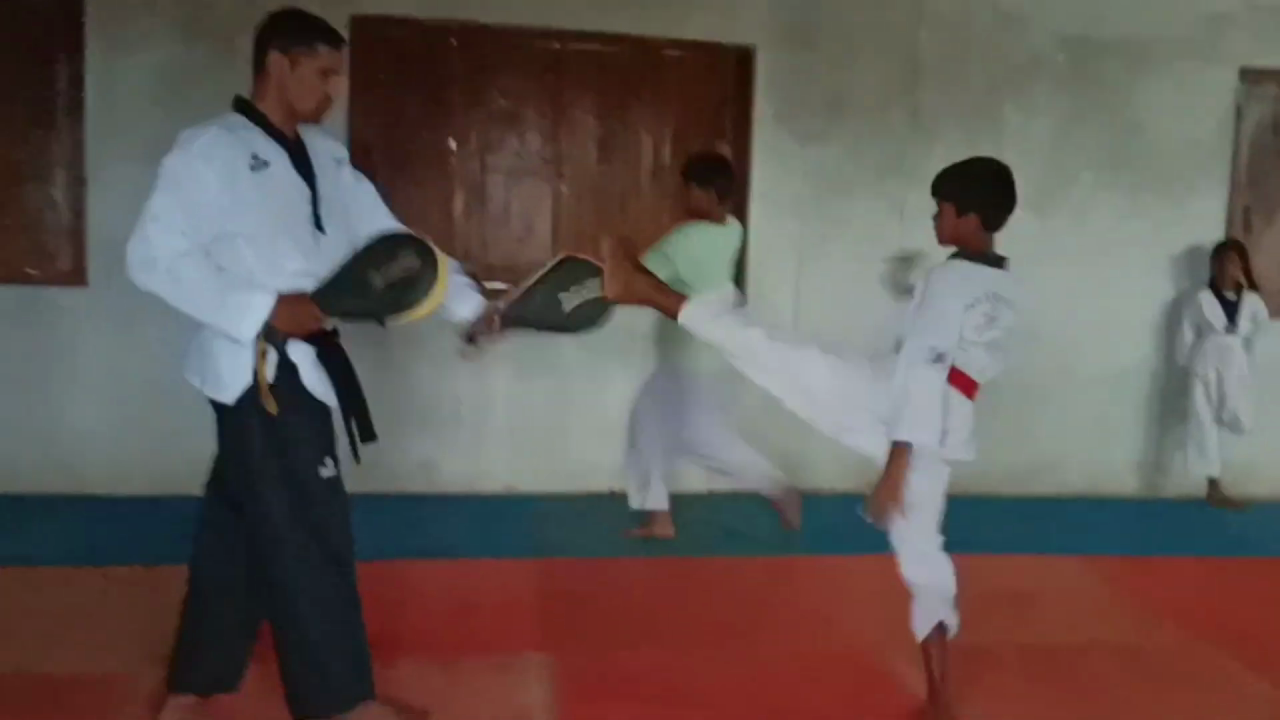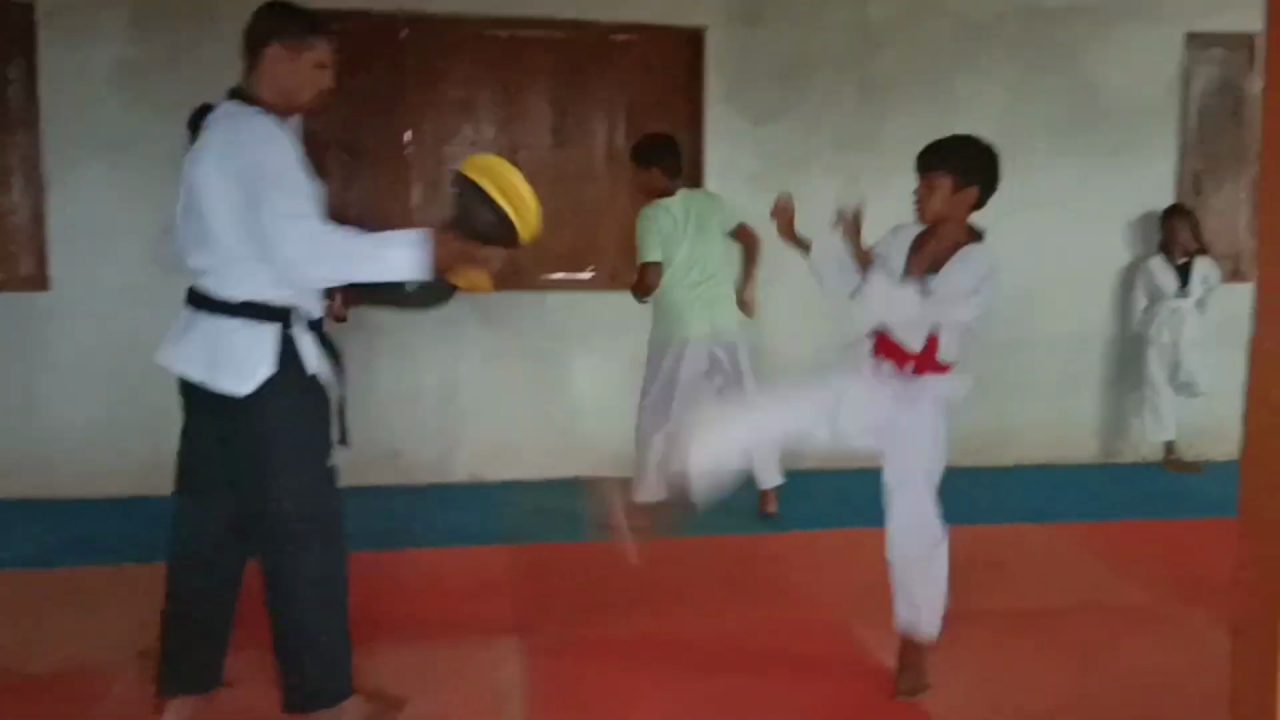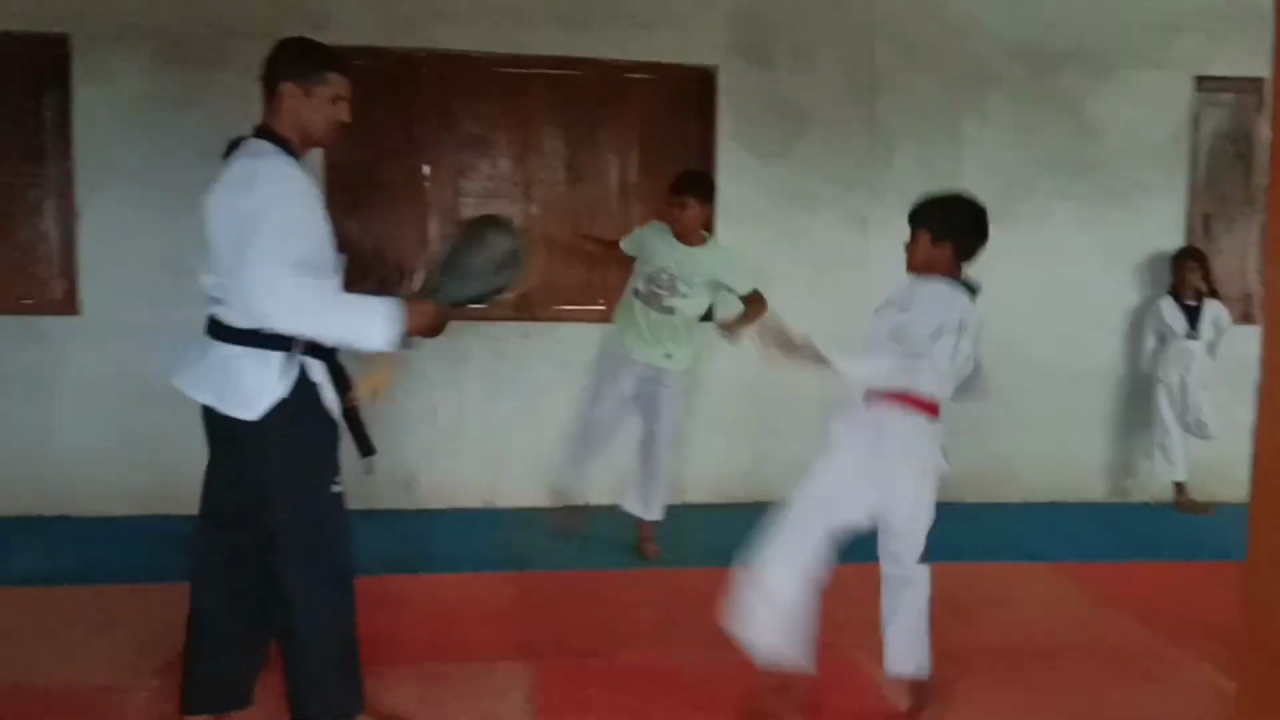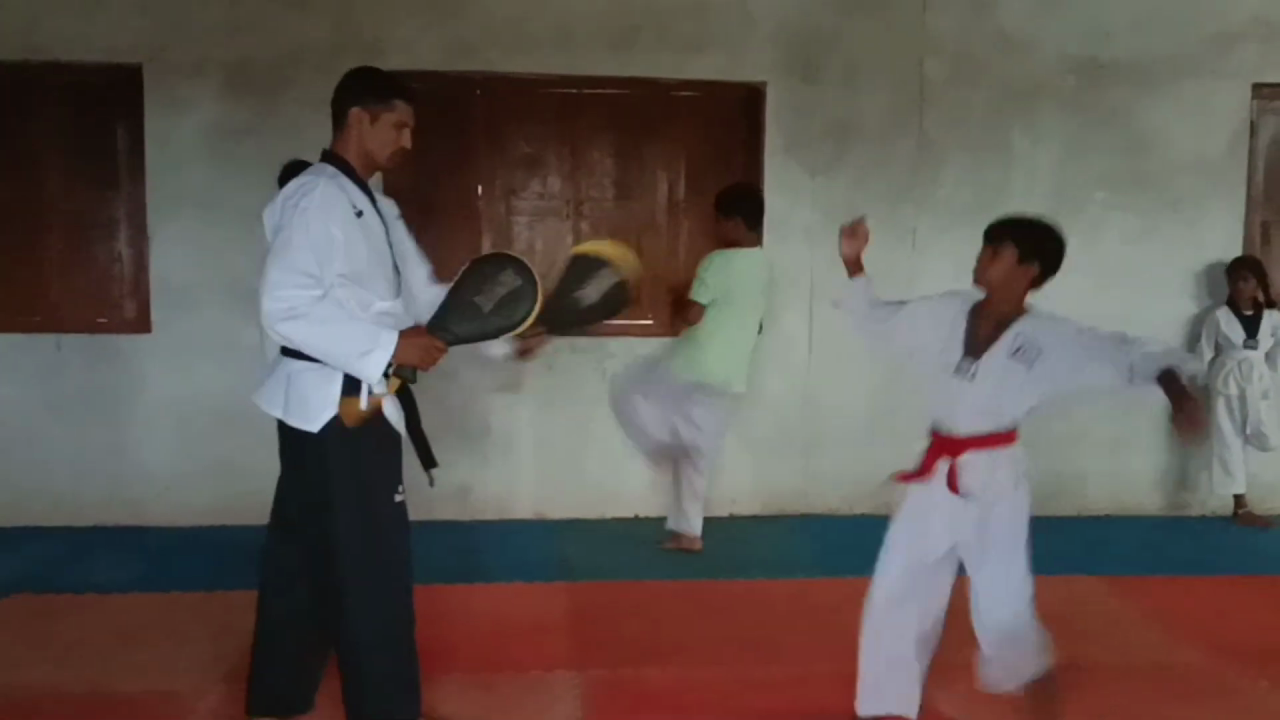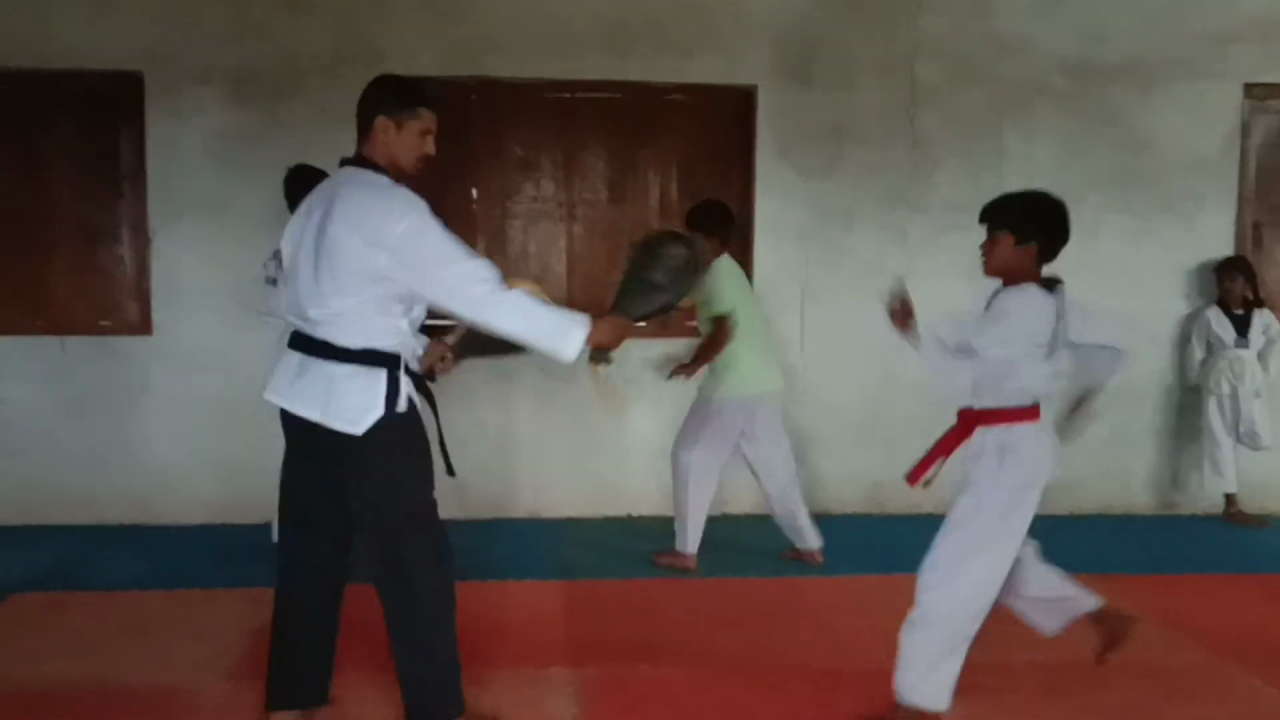
dt=1s
person 1, frame 1
left shoulder: (326, 157)
right shoulder: (209, 150)
left elbow: (387, 240)
right elbow: (153, 257)
left wrist: (469, 303)
right wrist: (262, 310)
left hip: (295, 364)
right hip: (257, 368)
left knee: (240, 524)
right knee: (307, 534)
person 1, frame 2
left shoulder: (220, 132)
right shoulder: (262, 139)
right elbow: (302, 249)
left wrist: (313, 298)
right wrist: (422, 251)
left hip: (214, 347)
right hip: (262, 356)
left knee: (211, 517)
right knee: (302, 526)
person 1, frame 3
left shoulder: (259, 171)
right shoulder: (274, 178)
right elbow: (271, 294)
left wrist: (387, 315)
right wrist: (391, 320)
left hip: (235, 376)
right hip: (272, 385)
left knee: (235, 538)
right knee: (312, 550)
person 1, frame 4
left shoulder: (371, 205)
right shoulder: (317, 198)
left elbow: (421, 292)
right elbow: (287, 307)
right wrist: (390, 347)
left hip: (348, 399)
right hip: (334, 401)
left knee: (302, 552)
right knee: (369, 559)
person 1, frame 5
left shoulder: (321, 201)
right shoulder: (388, 209)
right elbow: (477, 292)
left wrist: (407, 348)
right wrist: (584, 331)
left hip: (307, 389)
right hip: (363, 400)
left knee: (311, 547)
right knee: (412, 558)
person 2, frame 1
left shoulder: (948, 276)
right shoulder: (1006, 288)
left elbow: (925, 366)
left wrist: (894, 463)
left hip: (903, 401)
right hip: (949, 424)
left knee: (766, 349)
right knee: (920, 547)
left ankle: (646, 291)
person 2, frame 2
left shoulder: (978, 267)
right shoulder: (906, 239)
left elbow: (910, 312)
right elbow: (848, 285)
left wrist: (861, 252)
right wrist: (792, 236)
left hip: (919, 399)
right hip: (871, 380)
left knee: (914, 519)
right knee: (772, 413)
left ankle: (914, 644)
person 2, frame 3
left shoulder: (924, 295)
right shoulder: (965, 310)
left elbow: (883, 363)
right elbow: (966, 381)
left wrist: (805, 351)
left hip: (877, 434)
right hip: (921, 443)
left knee: (795, 535)
right knee: (904, 561)
left ankle: (784, 667)
person 2, frame 4
left shoulder: (1047, 337)
right shoulder: (950, 311)
left elbow: (1131, 356)
right elbow: (877, 320)
left wrist: (1179, 392)
right wrist: (853, 266)
left hip: (994, 482)
right hip: (937, 477)
left knee: (1002, 618)
right knee: (895, 598)
left ankle: (1035, 677)
person 2, frame 5
left shoulder: (1024, 303)
right shoulder: (1050, 299)
left elbow: (968, 360)
right elbow: (1104, 353)
left wrist: (910, 329)
right wrist: (1084, 394)
left hip: (1009, 451)
right hip: (1001, 444)
left knee: (951, 574)
right knee: (1006, 561)
right ankle: (1102, 617)
person 3, frame 1
left shoulder: (685, 236)
right shoulder: (731, 229)
left hip: (692, 351)
right hip: (686, 349)
left knee: (701, 438)
right knee: (644, 424)
left ankle: (777, 488)
right ankle: (659, 517)
person 3, frame 2
left shoulder: (651, 216)
right shoulder: (710, 201)
left elbow: (649, 280)
right elbow: (750, 241)
left wrist: (638, 291)
right wrist: (744, 290)
left hip: (679, 331)
right hip: (725, 324)
left knee: (656, 416)
left ankle: (645, 500)
right ankle: (768, 494)
person 3, frame 3
left shoulder: (717, 260)
right shoulder: (652, 233)
left elbow: (758, 301)
right elbow: (620, 248)
left wrist: (737, 321)
left hip: (668, 362)
right hip: (624, 347)
left knee: (660, 442)
right knee: (595, 422)
left ankle: (647, 523)
right ankle: (569, 487)
person 3, frame 4
left shoulder: (720, 261)
right shoulder: (763, 265)
left elbow: (690, 315)
left wrist: (677, 304)
left hip: (695, 363)
right hip: (730, 376)
left knee: (628, 396)
right knee: (699, 449)
left ankle: (670, 453)
right ankle: (688, 532)
person 3, frame 5
left shoulder: (715, 279)
right shoulder: (729, 273)
left elbow: (721, 332)
left wrist: (690, 365)
left hip: (733, 384)
right hip: (763, 381)
left knee: (691, 456)
right knee: (775, 466)
left ankle: (685, 549)
right ankle: (810, 545)
person 4, frame 1
left shoulder: (1251, 301)
right shoulder: (1201, 299)
left elbow: (1260, 326)
right elbow: (1186, 335)
left wrist: (1243, 353)
right wrist: (1189, 364)
left hip: (1235, 369)
right hip: (1206, 368)
left knee: (1239, 423)
right knee: (1205, 425)
right ankle: (1214, 488)
person 4, frame 2
left shoulder: (1202, 265)
right shoulder: (1152, 265)
left elbow: (1211, 288)
right elbow: (1139, 300)
left wrist: (1196, 315)
right wrist: (1142, 330)
left hip: (1189, 332)
right hip: (1160, 332)
left knee: (1194, 387)
right knee: (1160, 389)
right ankle: (1171, 452)
person 4, frame 3
left shoulder: (1213, 307)
right shoulder: (1162, 306)
left elbow: (1222, 331)
right elbow: (1149, 341)
left wrist: (1208, 359)
right wrist: (1152, 370)
left hip: (1198, 374)
right hip: (1170, 374)
left knee: (1205, 429)
right knee: (1170, 430)
right ankle: (1181, 493)
person 4, frame 4
right shoulder: (1219, 317)
right elbow: (1205, 352)
right wrist: (1208, 382)
right hip: (1228, 385)
right knee: (1229, 442)
right ankle: (1241, 507)
person 4, frame 5
right shoulder: (1209, 316)
right elbow: (1196, 352)
right wrist: (1198, 381)
left hip: (1250, 384)
right hip: (1220, 384)
right knee: (1220, 442)
right ankle: (1231, 505)
